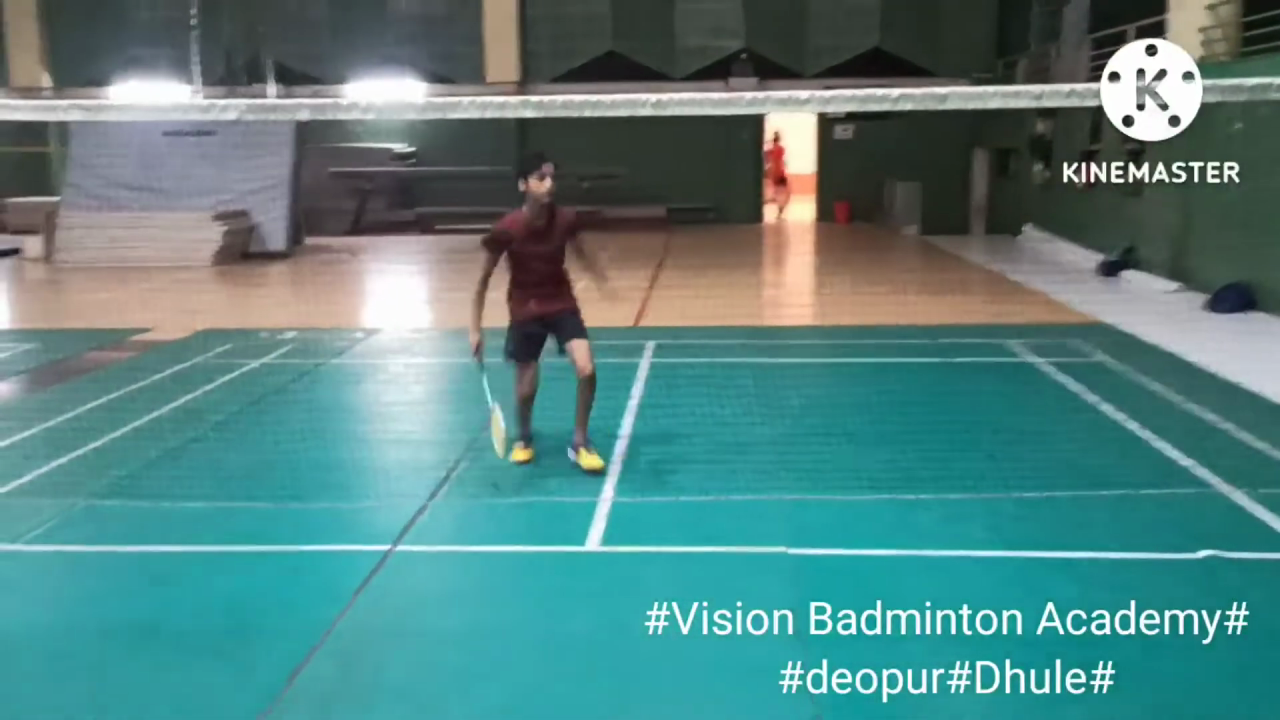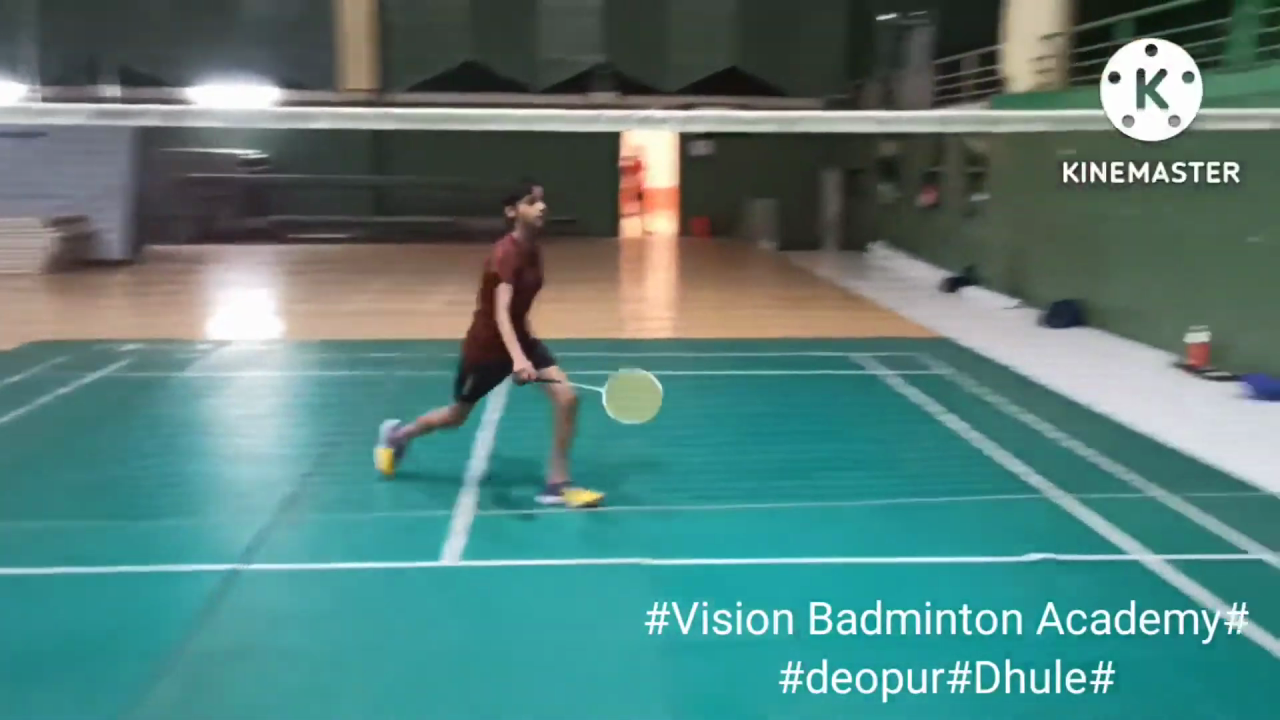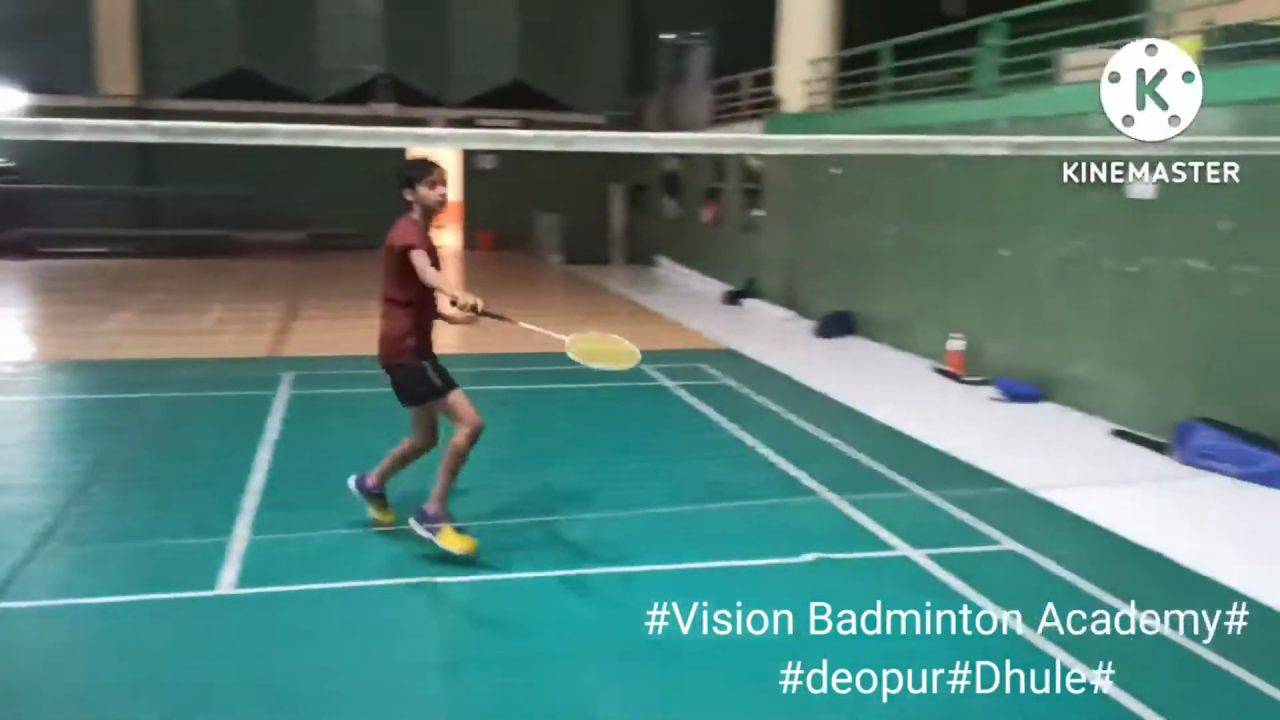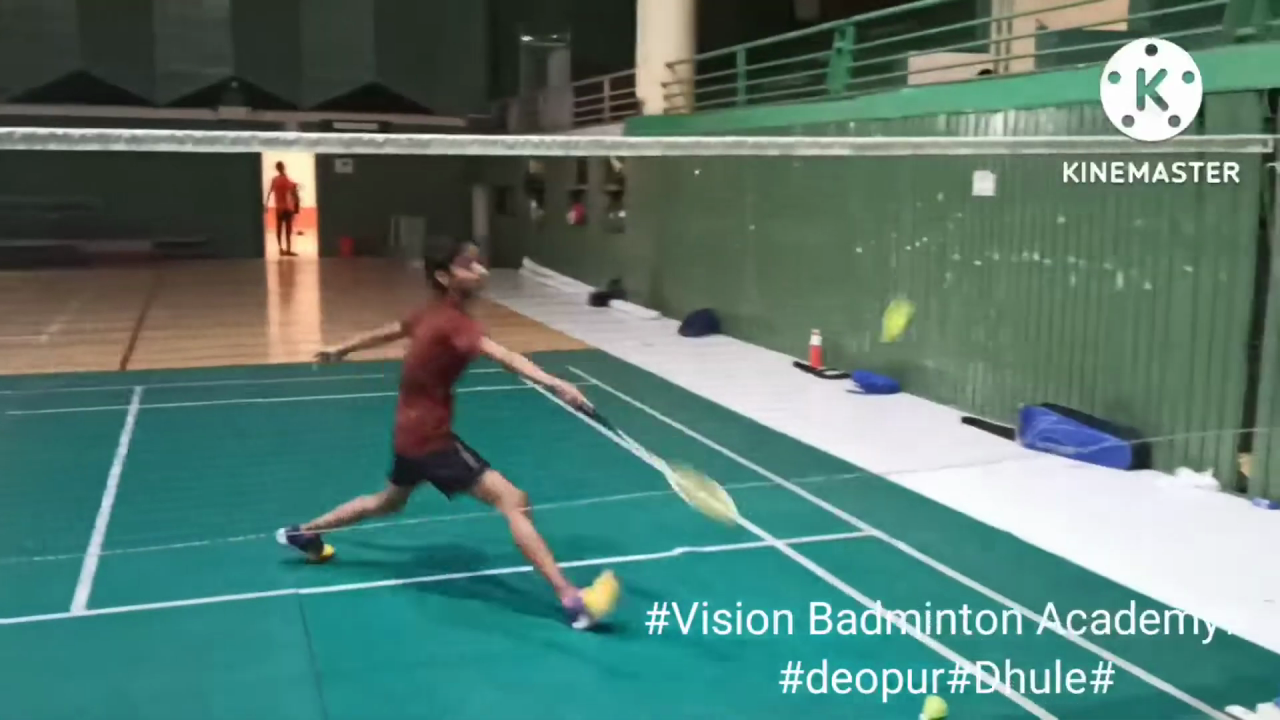
dt=0.3s
person 1, frame 1
left shoulder: (565, 220)
right shoulder: (508, 228)
right elbow: (484, 278)
left wrist: (600, 278)
right wrist: (476, 328)
left hip: (561, 304)
right hip: (526, 310)
left knee: (586, 372)
right knee: (526, 390)
left ankle: (580, 442)
right ankle: (524, 438)
person 1, frame 2
left shoulder: (532, 249)
right shoulder: (506, 253)
right elbow: (502, 311)
right wrist: (517, 357)
left hip: (519, 339)
right hip: (486, 346)
left knee: (568, 397)
right knee: (456, 417)
left ankle: (558, 484)
right ankle: (396, 436)
person 1, frame 3
left shoulder: (416, 232)
right shoulder: (409, 232)
right elbow: (425, 272)
left wrist: (442, 303)
right wrist: (457, 294)
left hip: (414, 345)
right hip: (404, 347)
left knee: (425, 436)
right knee: (471, 423)
left ankle: (371, 484)
right ankle: (434, 514)
person 1, frame 4
left shoulder: (432, 313)
right shoulder: (454, 321)
left elbow: (386, 333)
right elbow: (501, 353)
left wrist: (338, 351)
right wrist: (554, 383)
left hip: (414, 430)
right hip: (428, 436)
left knee: (390, 500)
right knee: (513, 501)
left ankle: (303, 534)
right ankle: (573, 601)
